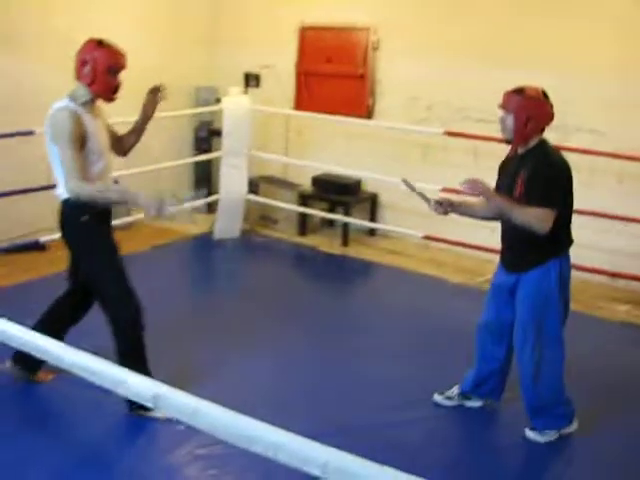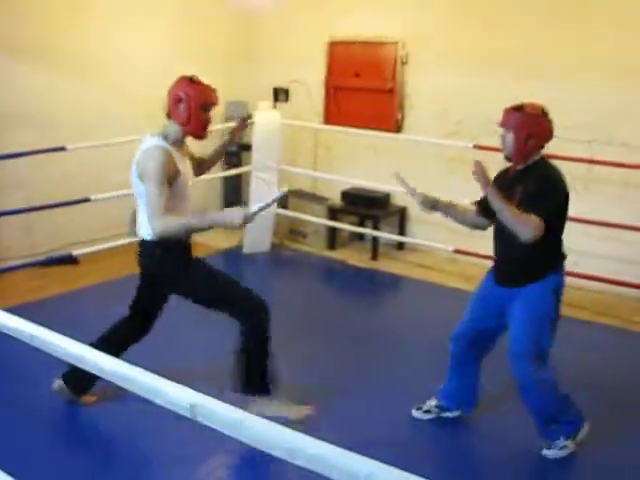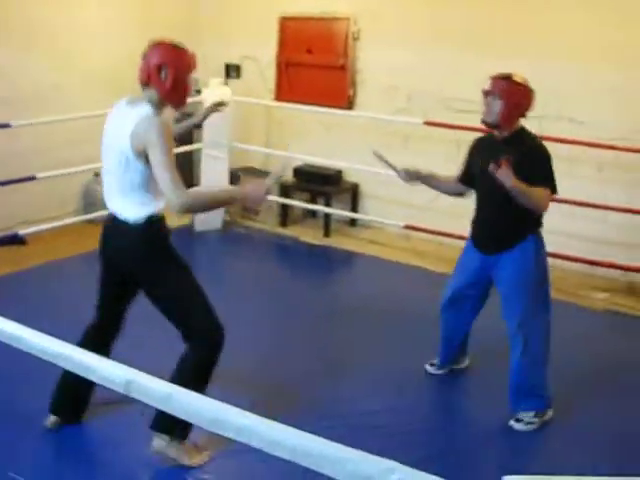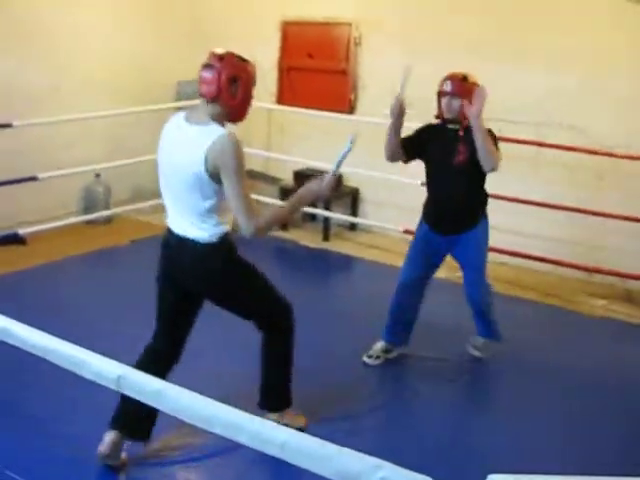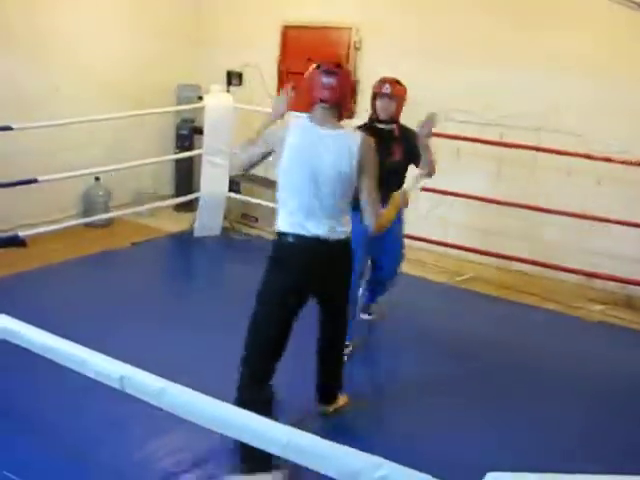
dt=0.7s
person 1, frame 1
left shoulder: (91, 111)
right shoulder: (66, 117)
left elbow: (121, 147)
right elbow: (78, 187)
left wrist: (146, 115)
right wrist: (136, 199)
left hip: (92, 216)
right hip: (83, 218)
left knee: (80, 293)
right knee: (125, 309)
left ankle: (25, 358)
right ankle: (141, 398)
person 1, frame 2
left shoulder: (174, 145)
right shoulder: (156, 155)
left elbow: (197, 168)
right elbow: (160, 225)
left wrist: (229, 142)
right wrist: (221, 217)
left hip: (163, 253)
right hip: (166, 255)
left knee: (138, 321)
right knee: (254, 310)
left ankle: (73, 381)
right ankle: (258, 395)
person 1, frame 3
left shoulder: (122, 109)
right shoulder: (150, 123)
right elbow: (177, 200)
left wrist: (198, 118)
right wrist: (238, 194)
left hip: (116, 235)
right hip: (144, 241)
left knee: (105, 322)
right knee: (207, 335)
left ankle: (61, 409)
right ankle: (169, 432)
person 1, frame 4
left shoulder: (174, 123)
right shoulder: (223, 143)
right elbow: (251, 226)
right wrist: (307, 195)
left hip: (173, 250)
right hip: (210, 257)
left knee: (163, 343)
right knee: (278, 317)
left ankle: (119, 432)
right ankle: (275, 408)
person 1, frame 5
left shoulder: (286, 130)
right shoulder: (361, 146)
left elbow: (241, 161)
right elbow: (375, 225)
right wrist: (397, 203)
left hip: (289, 255)
right hip: (336, 259)
left knee: (257, 360)
right knee: (333, 328)
right ankle: (329, 396)
person 2, frame 1
left shoulder: (550, 164)
right shoulder: (511, 161)
left elbow: (542, 222)
right elbow: (498, 211)
left wrist: (495, 197)
right wrist: (456, 206)
left hip: (544, 268)
right hip: (512, 264)
left knee: (536, 344)
right knee: (493, 329)
left ankle: (555, 419)
right ankle: (478, 390)
person 2, frame 2
left shoulder: (548, 181)
right shoulder: (508, 176)
left elbow: (528, 231)
right elbow: (480, 218)
left wrist: (490, 191)
right wrist: (439, 205)
left hip: (537, 285)
right hip: (501, 279)
left knee: (525, 360)
right knee: (467, 339)
left ankle: (566, 426)
right ankle: (452, 400)
person 2, frame 3
left shoulder: (531, 149)
right shoulder: (481, 145)
left elbow: (543, 202)
right elbow: (460, 186)
left wrist: (513, 184)
right wrist: (421, 177)
left hip: (519, 248)
right hip: (480, 244)
left knee: (526, 325)
right knee: (456, 303)
left ankle: (534, 405)
right ankle: (452, 357)
person 2, frame 4
left shoulder: (480, 135)
right shoulder: (430, 133)
left elbow: (490, 165)
right elbow: (393, 154)
left wrist: (476, 121)
right wrist: (396, 119)
left hip: (470, 229)
right hip: (433, 226)
left knee: (476, 288)
right knee: (409, 283)
left ankle: (485, 334)
right ankle: (393, 341)
person 2, frame 5
left shoulder: (409, 138)
right shoulder: (360, 134)
left elbow: (428, 171)
left wrist: (423, 141)
right hip: (360, 213)
left knee: (388, 270)
right knee: (353, 271)
left ankle: (367, 298)
